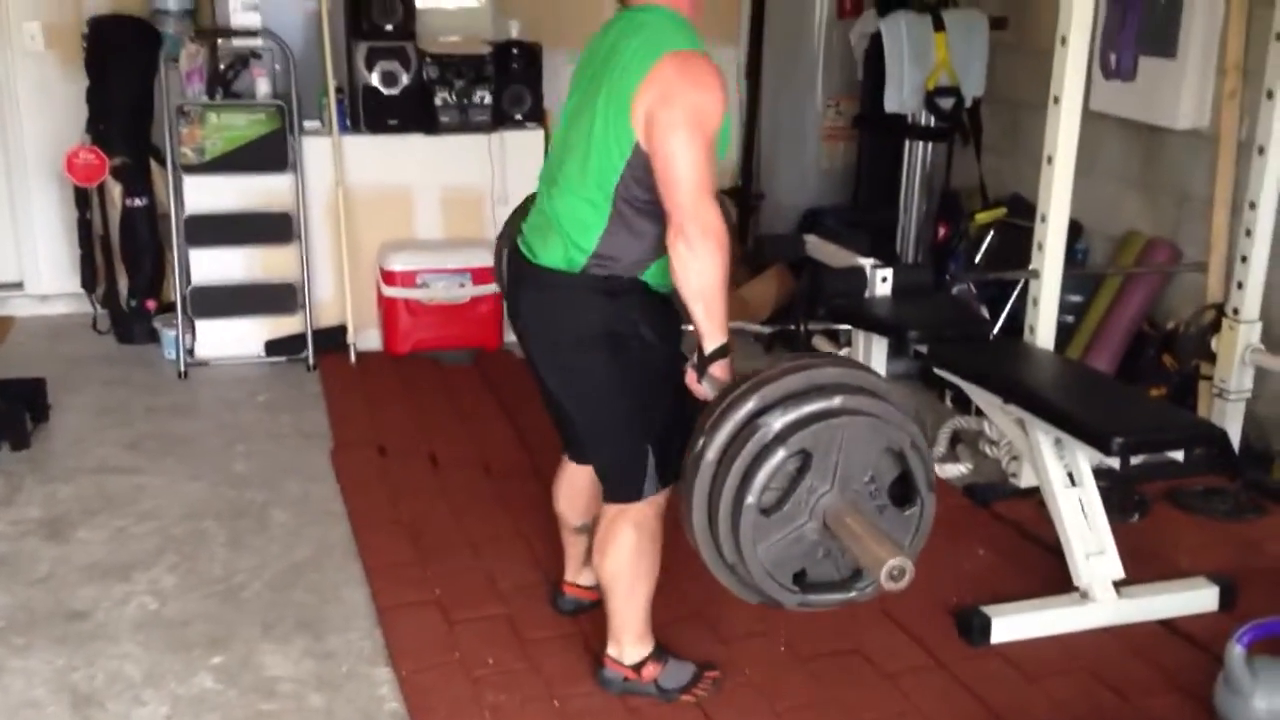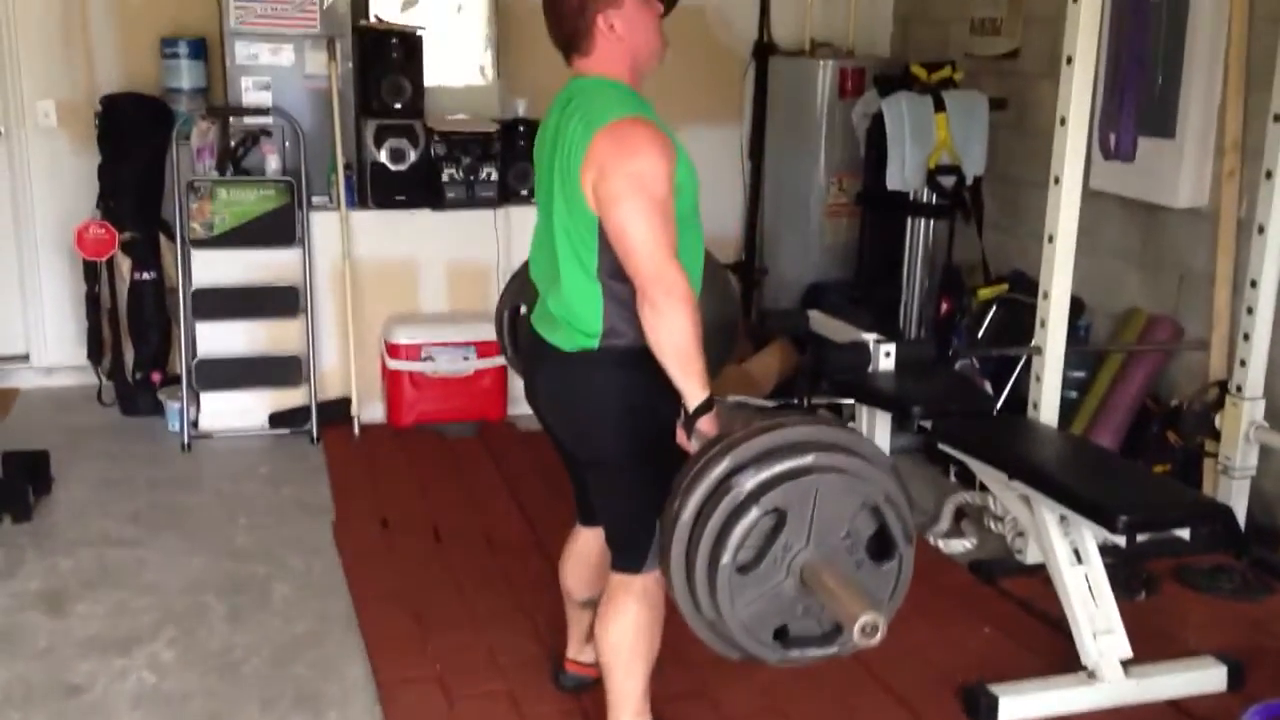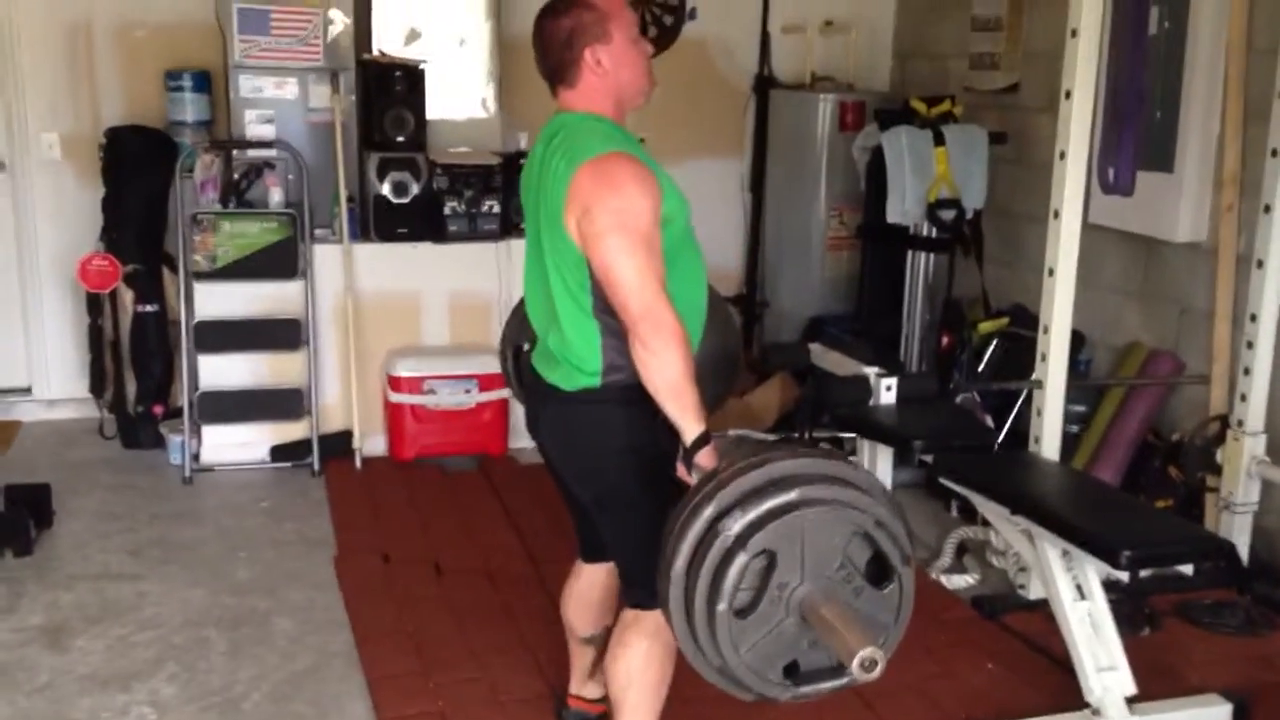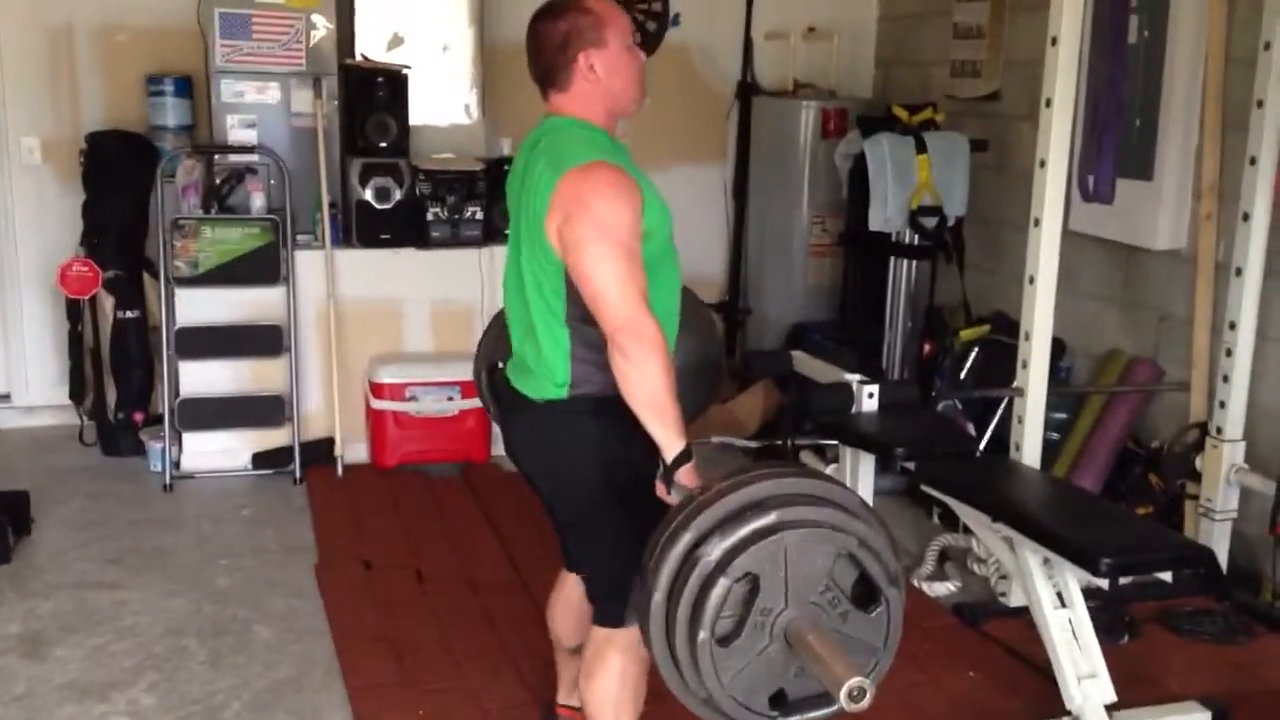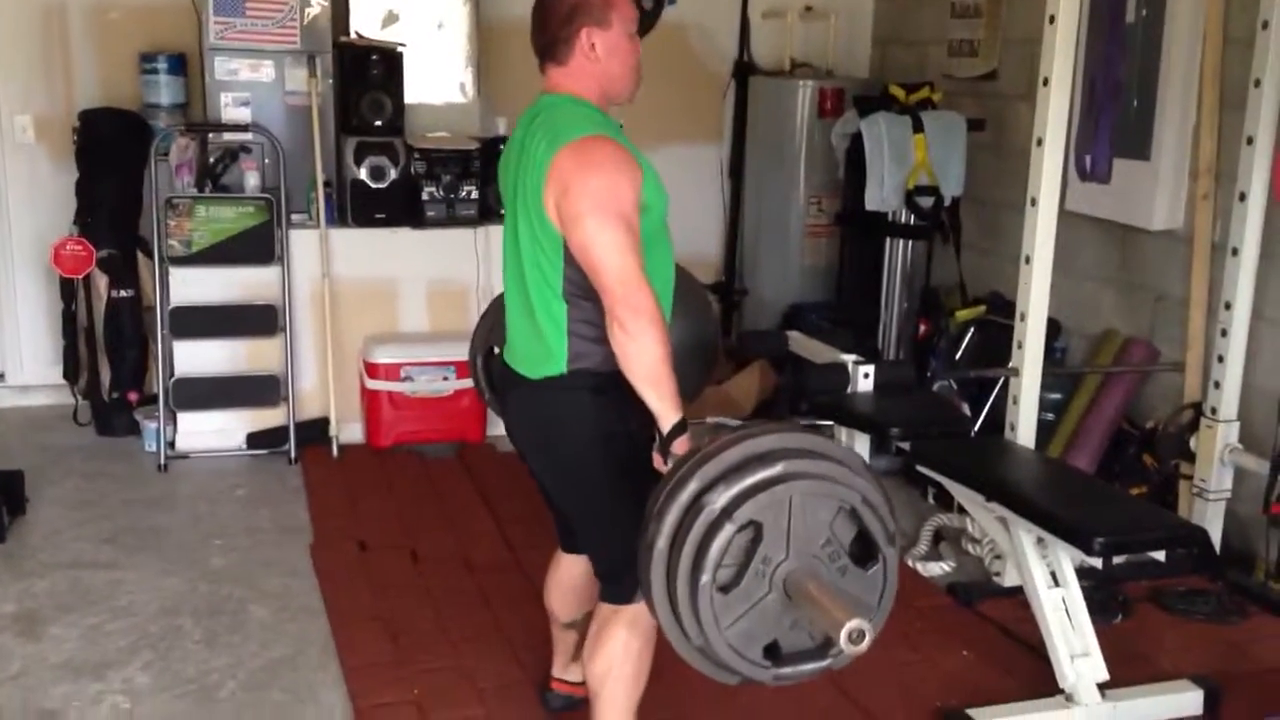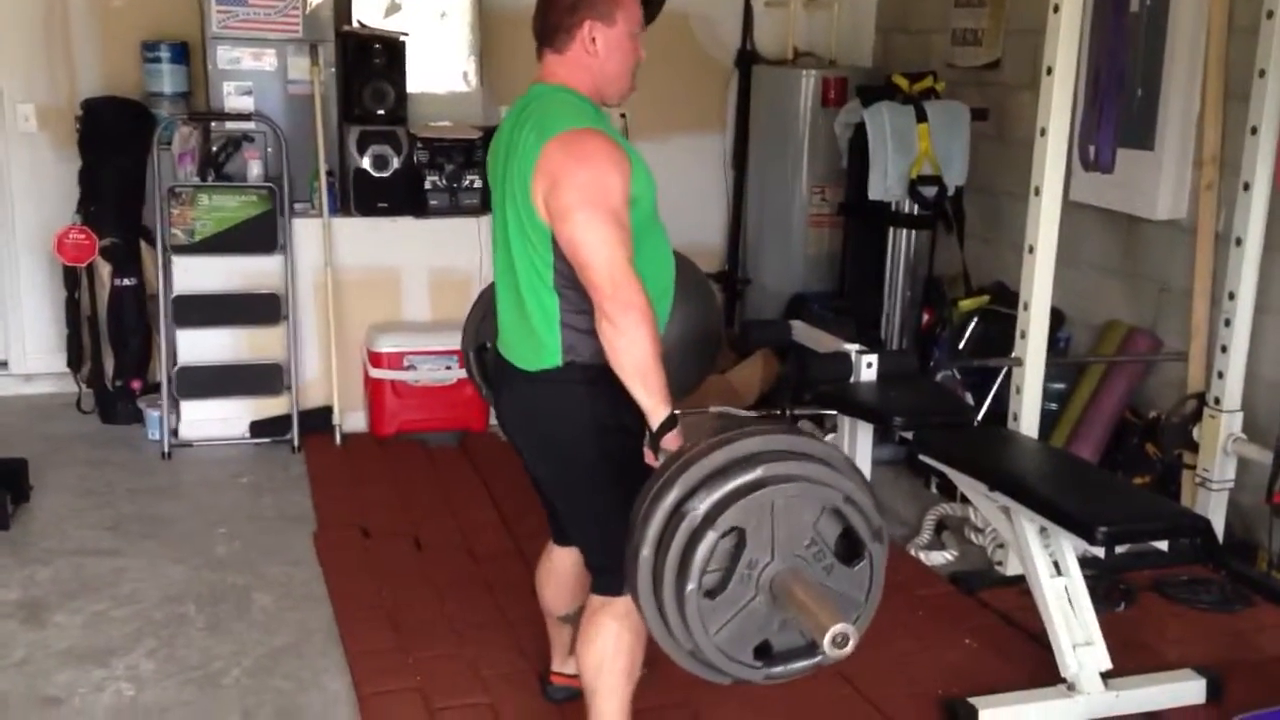
dt=0.4s
person 1, frame 1
right shoulder: (683, 68)
right elbow: (692, 223)
right wrist: (714, 348)
left hip: (545, 279)
right hip: (599, 303)
left knee: (590, 451)
right knee: (640, 483)
left ankle: (579, 578)
right ankle: (631, 659)
person 1, frame 2
left shoulder: (570, 110)
right shoulder: (628, 135)
right elbow: (658, 285)
right wrist: (700, 404)
left hip: (560, 354)
right hip: (612, 375)
left knee: (601, 522)
right knee: (647, 562)
left ankle: (580, 655)
person 1, frame 3
left shoulder: (556, 146)
right shoulder: (612, 171)
right elbow: (648, 320)
right wrist: (697, 437)
left hip: (563, 395)
right hip: (615, 413)
left knee: (602, 555)
right knee: (659, 596)
person 1, frame 4
left shoulder: (544, 150)
right shoulder: (596, 179)
right elbow: (628, 332)
right wrist: (677, 455)
left hip: (544, 405)
right hip: (586, 425)
left knee: (588, 567)
right knee: (630, 609)
person 1, frame 5
left shoulder: (536, 129)
right shoulder: (593, 152)
right elbow: (627, 303)
right wrist: (673, 425)
left hip: (540, 384)
right hip: (585, 402)
left knee: (582, 542)
right knee: (639, 584)
person 1, frame 6
left shoulder: (528, 119)
right shoulder: (582, 145)
right elbow: (616, 298)
right wrist: (663, 419)
left hip: (535, 376)
right hip: (578, 394)
left knee: (574, 536)
right knee: (628, 576)
